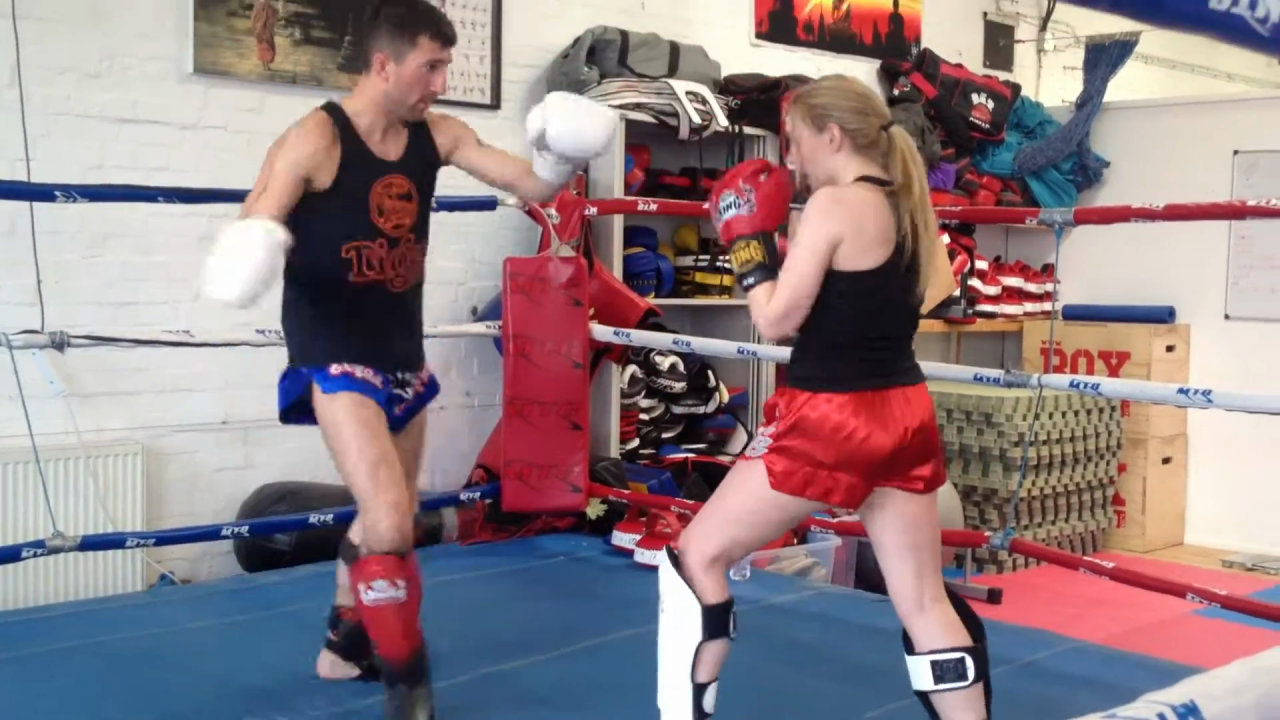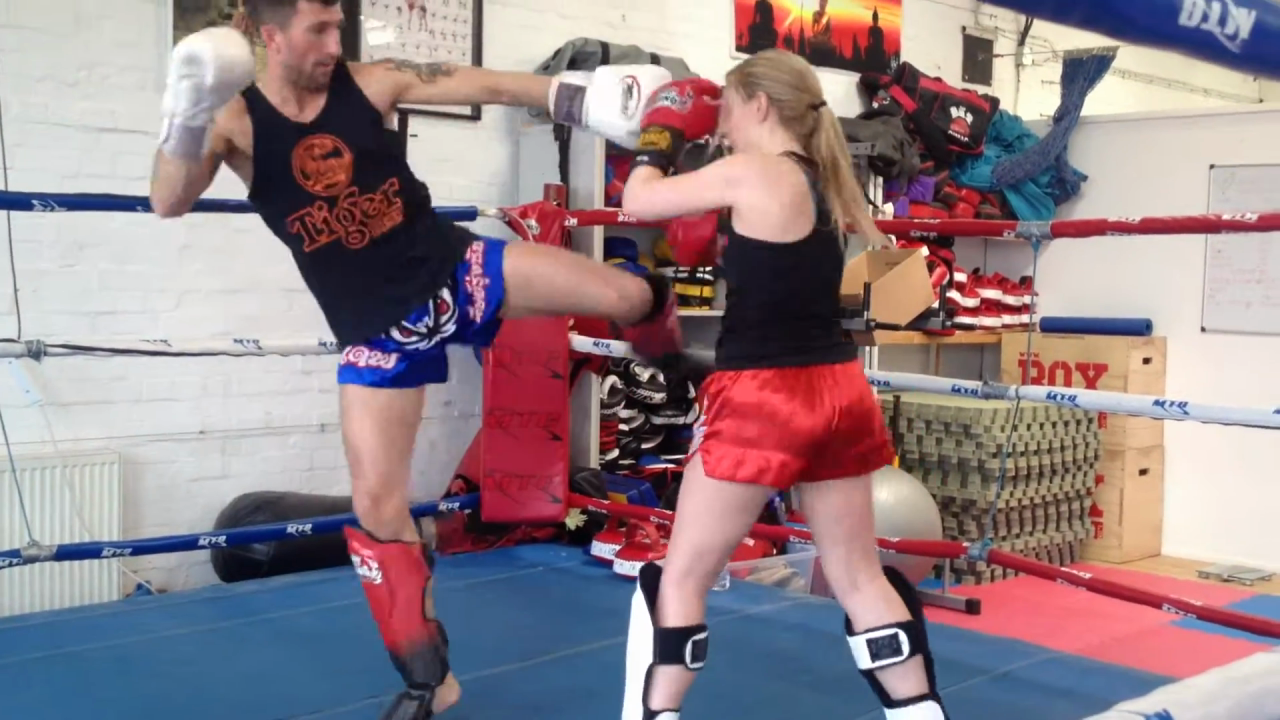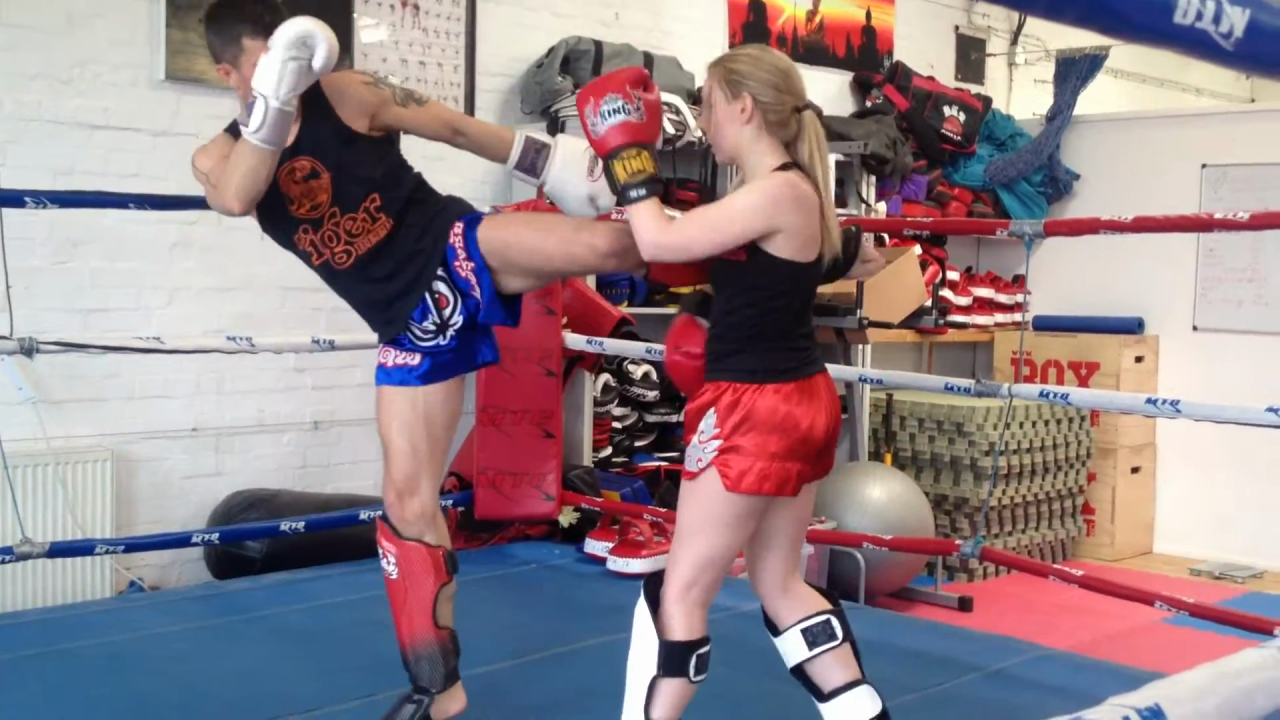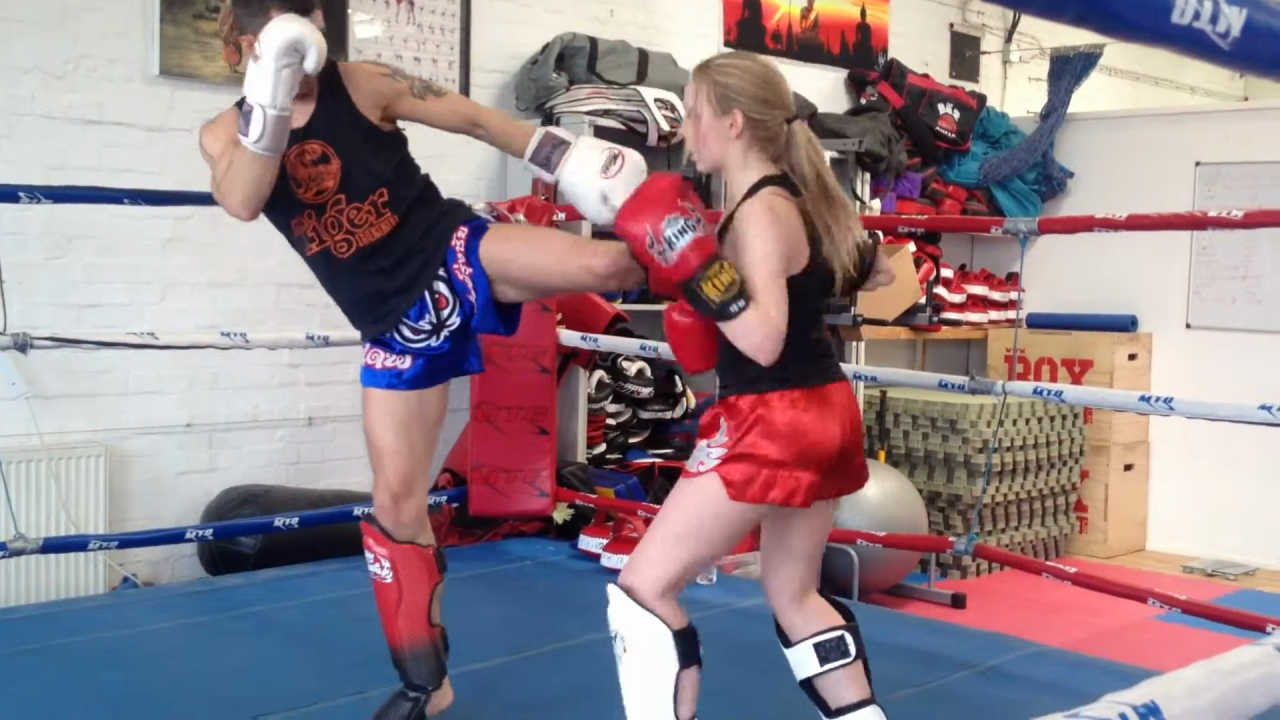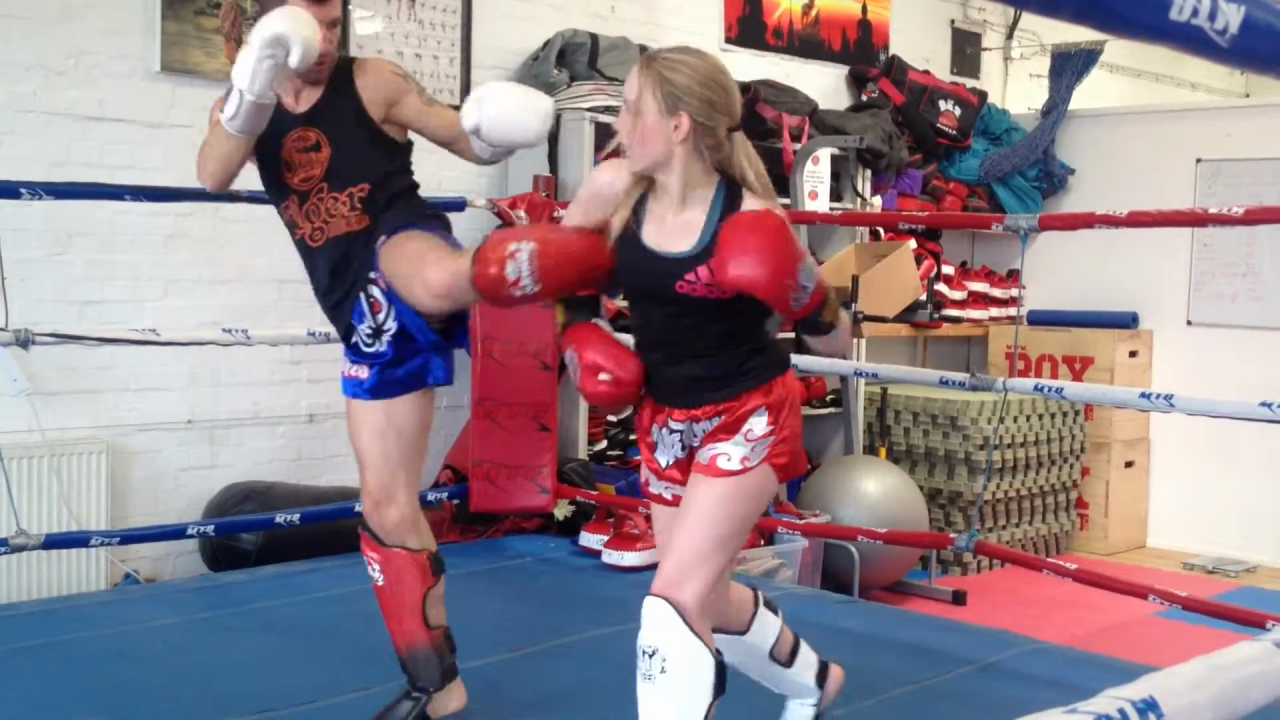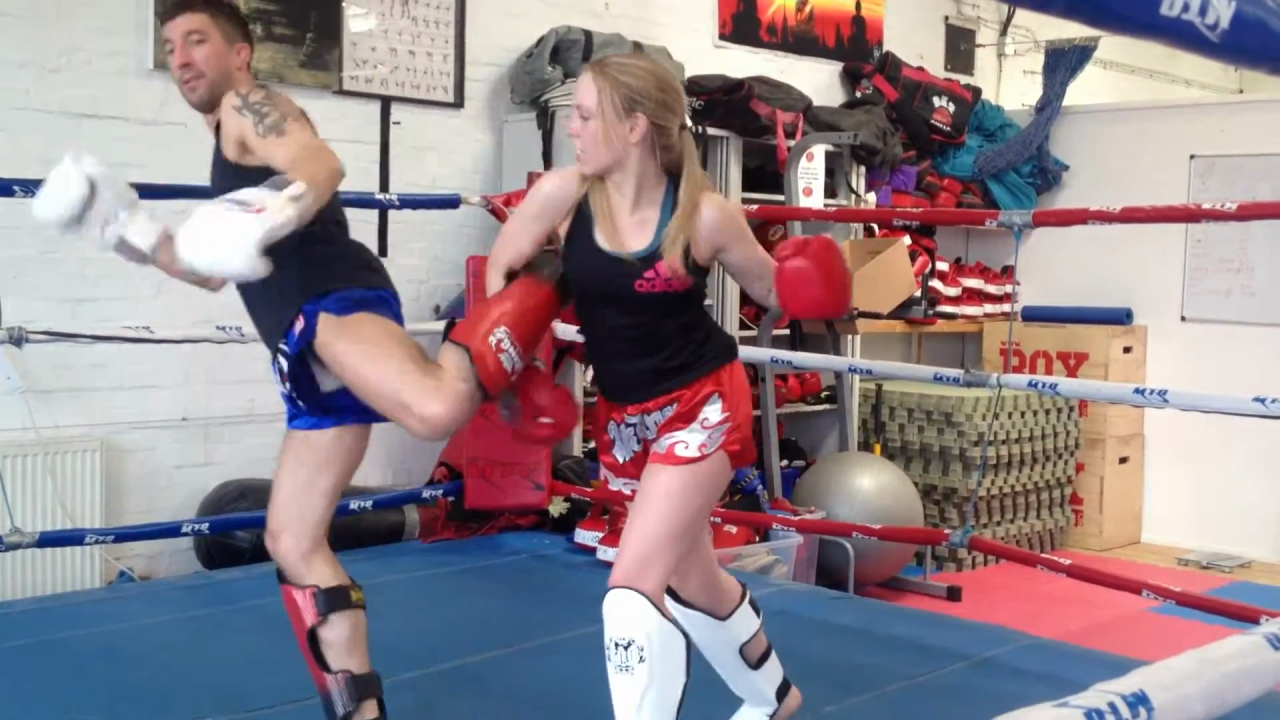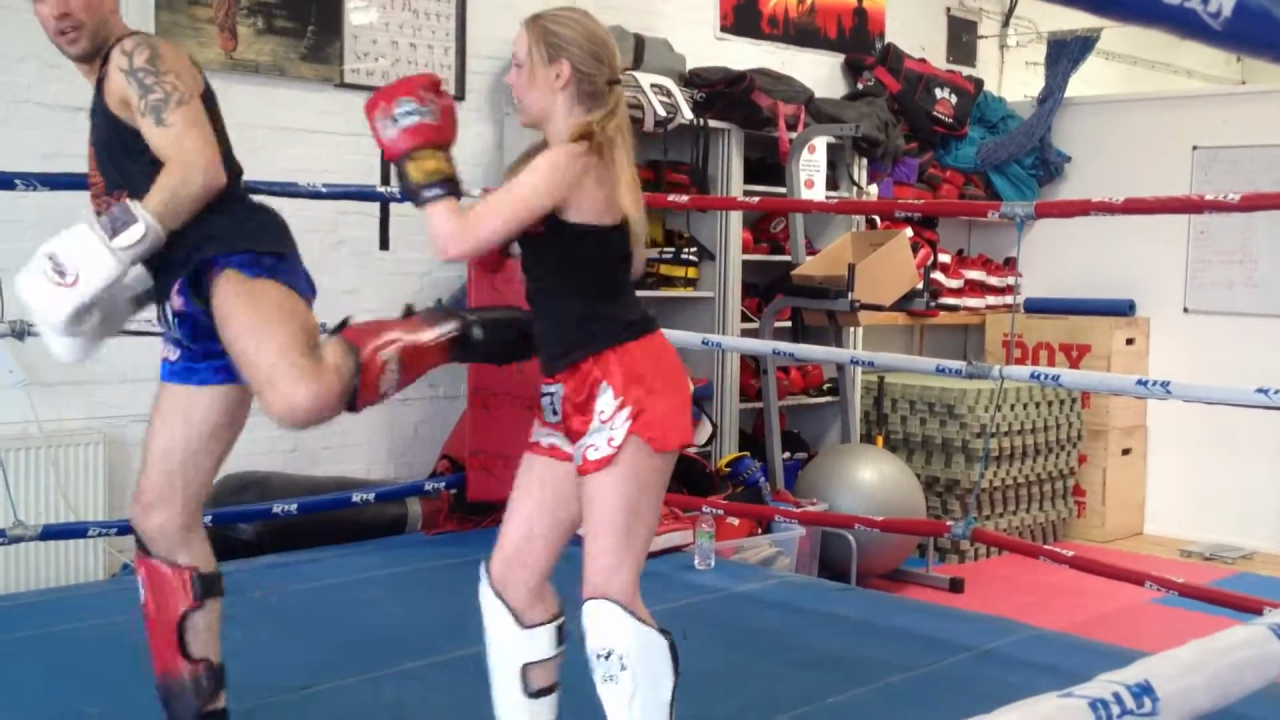
dt=0.3s
person 1, frame 1
left shoulder: (435, 133)
right shoulder: (315, 139)
left elbow: (528, 180)
right elbow: (248, 235)
left wrist: (562, 150)
right wrist: (245, 258)
left hip: (397, 354)
right hip: (336, 360)
left knee: (386, 516)
right knee: (390, 517)
left ankle: (348, 642)
person 1, frame 2
left shoulder: (366, 82)
right shoulder: (230, 122)
left elbow: (480, 84)
right elbow: (168, 200)
left wrist: (585, 92)
right wrist: (184, 119)
left hip: (455, 269)
right hip: (379, 329)
left knee: (628, 296)
right knee: (377, 501)
left ankle: (664, 350)
person 1, frame 3
left shoulder: (347, 94)
right shoulder: (217, 154)
left elbow: (454, 125)
right elbow: (236, 199)
left wrist: (546, 159)
right wrist: (275, 99)
left hip: (460, 249)
right hip: (414, 323)
left knee: (604, 243)
right knee: (408, 500)
person 1, frame 4
left shoulder: (362, 84)
right shoulder: (224, 134)
left elbow: (472, 118)
right elbow: (241, 203)
left wrist: (565, 157)
right wrist: (271, 103)
left hip: (457, 253)
right hip: (396, 326)
left knee: (597, 263)
right knee: (396, 501)
person 1, frame 5
left shoulder: (373, 81)
right shoulder: (260, 103)
left elbow: (468, 138)
right elbow: (211, 176)
left wrist: (494, 127)
right wrist: (252, 82)
right hip: (370, 326)
left knee: (439, 280)
right knee: (386, 504)
person 1, frame 6
left shoulder: (250, 104)
right shoulder: (232, 147)
left elbow: (322, 171)
right elbow: (217, 267)
left wrist: (261, 212)
right wrist: (121, 224)
left hip: (335, 304)
right hip: (314, 349)
left knee: (438, 410)
right knee: (293, 542)
left ankle: (545, 289)
person 1, frame 7
left shoulder: (138, 59)
right shoulder: (110, 97)
left elbow: (203, 173)
left wrist: (110, 249)
right wrist: (109, 299)
left hip: (237, 263)
right hip: (197, 312)
left knee: (299, 396)
right knee: (162, 514)
left ankle: (462, 333)
person 2, frame 1
left shoulder: (835, 205)
right shoulder: (905, 206)
left elbow: (774, 322)
left wrist: (748, 238)
right wrist: (778, 224)
left hip: (829, 418)
right hip: (902, 413)
left knee: (696, 554)
right knee: (923, 598)
person 2, frame 2
left shoulder: (754, 173)
right shoulder: (822, 182)
left elbow: (640, 199)
left wrist: (659, 137)
right wrist: (713, 242)
left hip: (758, 399)
right hip: (833, 391)
left knee: (678, 578)
right knee: (859, 579)
person 2, frame 3
left shoulder: (778, 191)
right shoulder: (787, 187)
left elbow: (660, 242)
left wrist: (623, 148)
left hip: (754, 409)
right hip: (796, 401)
left knee: (682, 590)
right knee: (779, 583)
person 2, frame 4
left shoulder: (765, 213)
right shoulder: (785, 197)
left elbow: (764, 345)
left wrist: (695, 267)
left hip: (772, 425)
right hip: (818, 419)
left knee: (642, 586)
right knee: (793, 596)
person 2, frame 5
left shoulder: (751, 214)
right shoulder: (618, 186)
left elbow: (837, 344)
right elbow: (556, 253)
left wrist: (805, 297)
right wrist: (579, 335)
left hip: (748, 416)
right hip: (672, 420)
left knee: (678, 599)
right knee: (699, 594)
person 2, frame 6
left shoulder: (701, 211)
right shoulder: (564, 192)
left elbow: (779, 296)
right elbow: (498, 271)
left wrist: (817, 292)
left hip: (701, 405)
right hip: (624, 410)
left knee: (637, 586)
right knee: (692, 576)
person 2, frame 7
left shoulder: (575, 161)
right shoulder: (563, 157)
left elbow: (459, 239)
left wrist: (416, 152)
left hip: (620, 384)
right hip: (570, 388)
left knee: (608, 590)
right knee: (511, 573)
